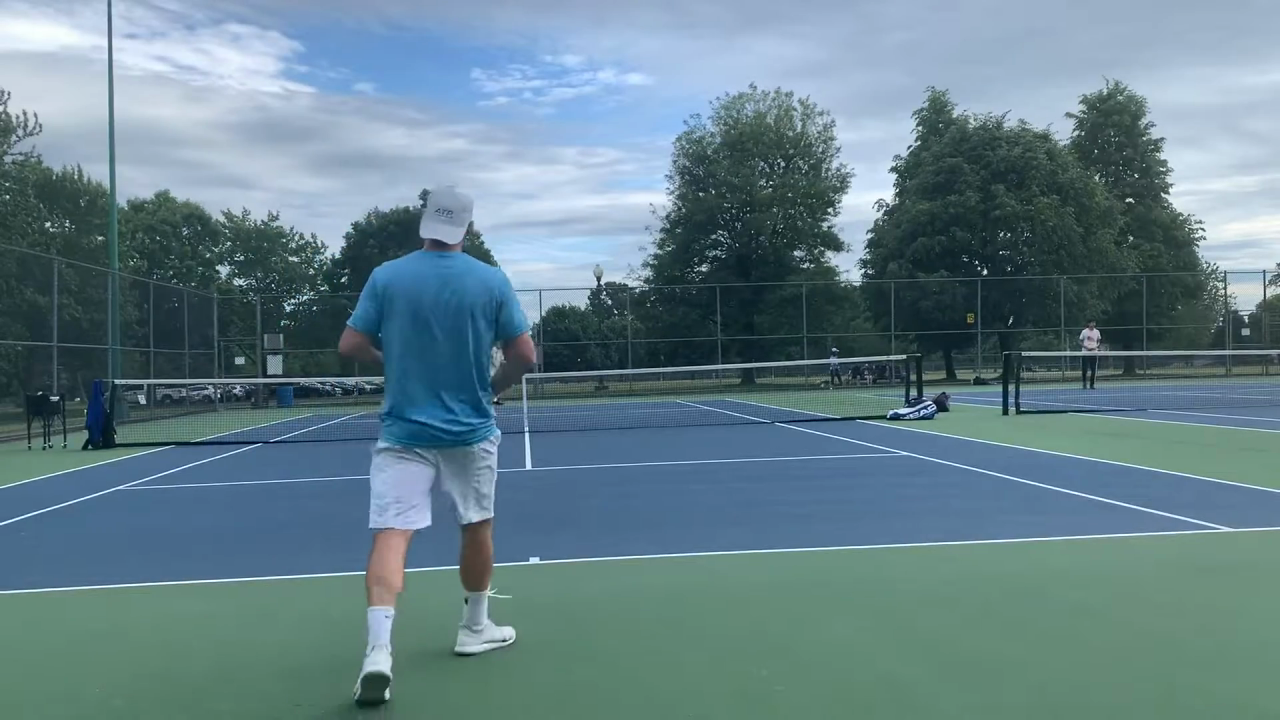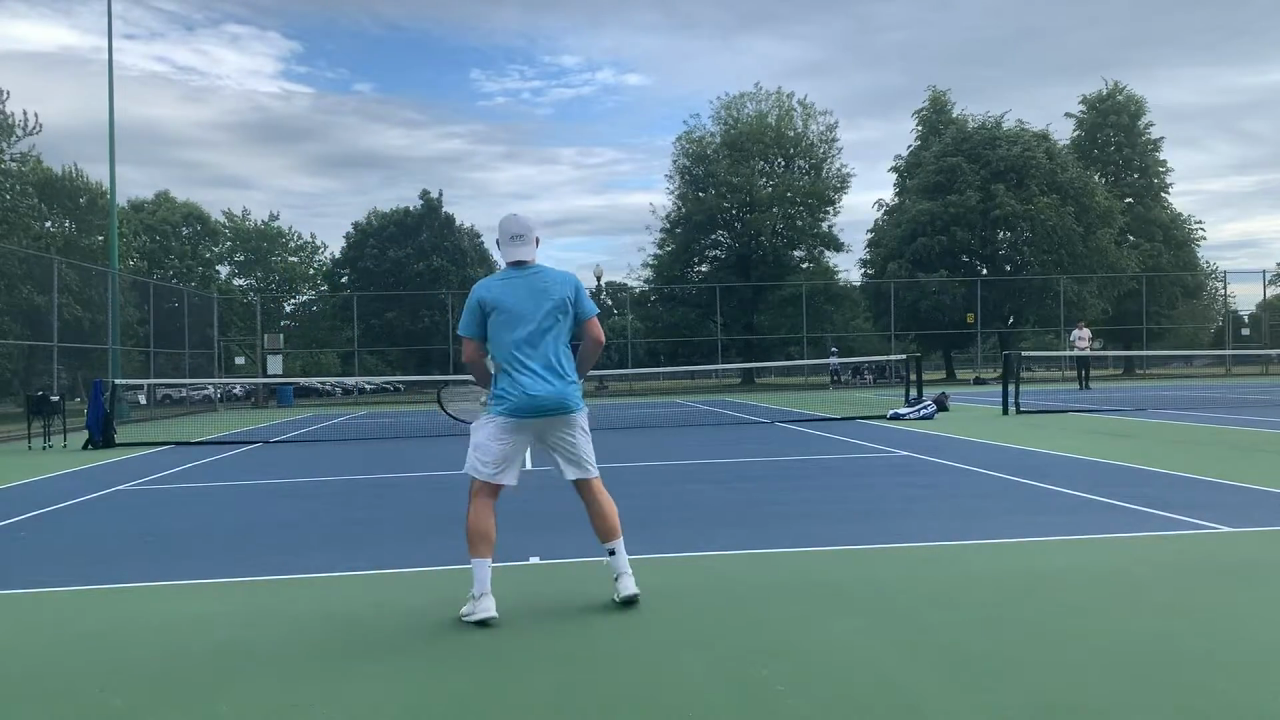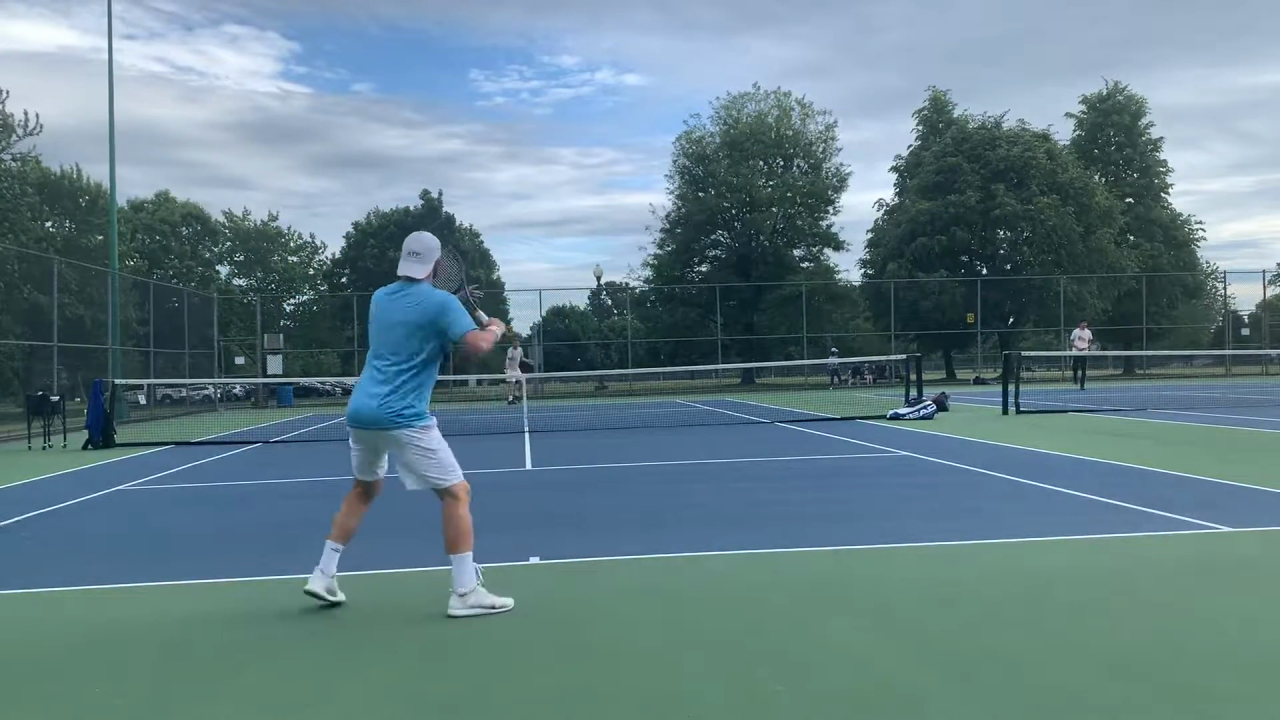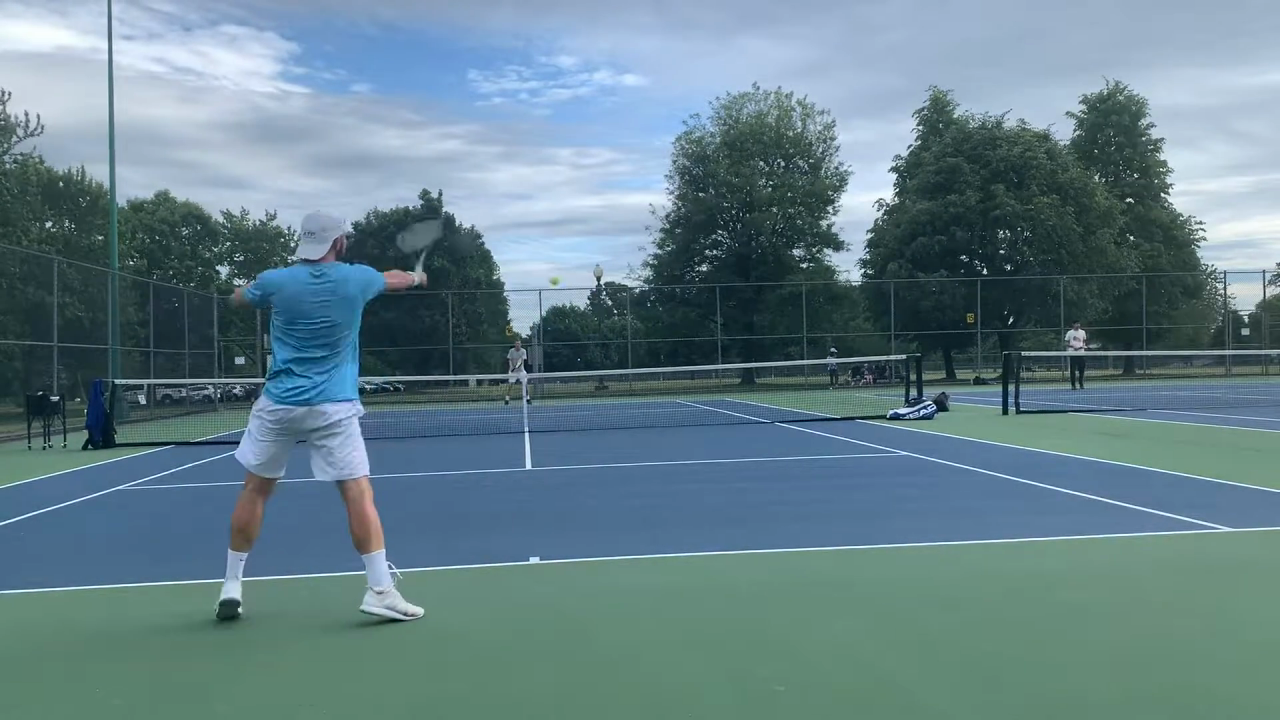
dt=1s
person 1, frame 1
left shoulder: (386, 275)
right shoulder: (491, 280)
left elbow: (351, 346)
right elbow: (525, 355)
left hip: (403, 430)
right hip: (470, 429)
left knee: (391, 535)
right knee: (475, 525)
left ankle: (379, 650)
right ankle: (475, 627)
person 1, frame 2
left shoulder: (483, 290)
right shoulder: (568, 282)
left elbow: (470, 356)
right elbow: (596, 338)
left hip: (511, 408)
right hip: (563, 405)
left knee: (481, 494)
right knee: (591, 487)
left ankle: (482, 596)
right ankle: (624, 577)
person 1, frame 3
left shoulder: (382, 296)
right shoulder: (441, 301)
right elbow: (479, 345)
right wrist: (496, 328)
left hip: (362, 412)
right hip: (402, 419)
left knee: (361, 493)
right knee: (456, 494)
left ankle: (322, 576)
right ankle: (466, 593)
person 1, frame 4
left shoulder: (275, 280)
right shoulder: (356, 277)
left elbow: (237, 298)
right elbow: (395, 279)
right wrist: (417, 276)
left hip: (279, 404)
right hip: (334, 407)
left knee: (254, 489)
right knee: (358, 494)
left ankle: (231, 585)
right ankle: (380, 590)
